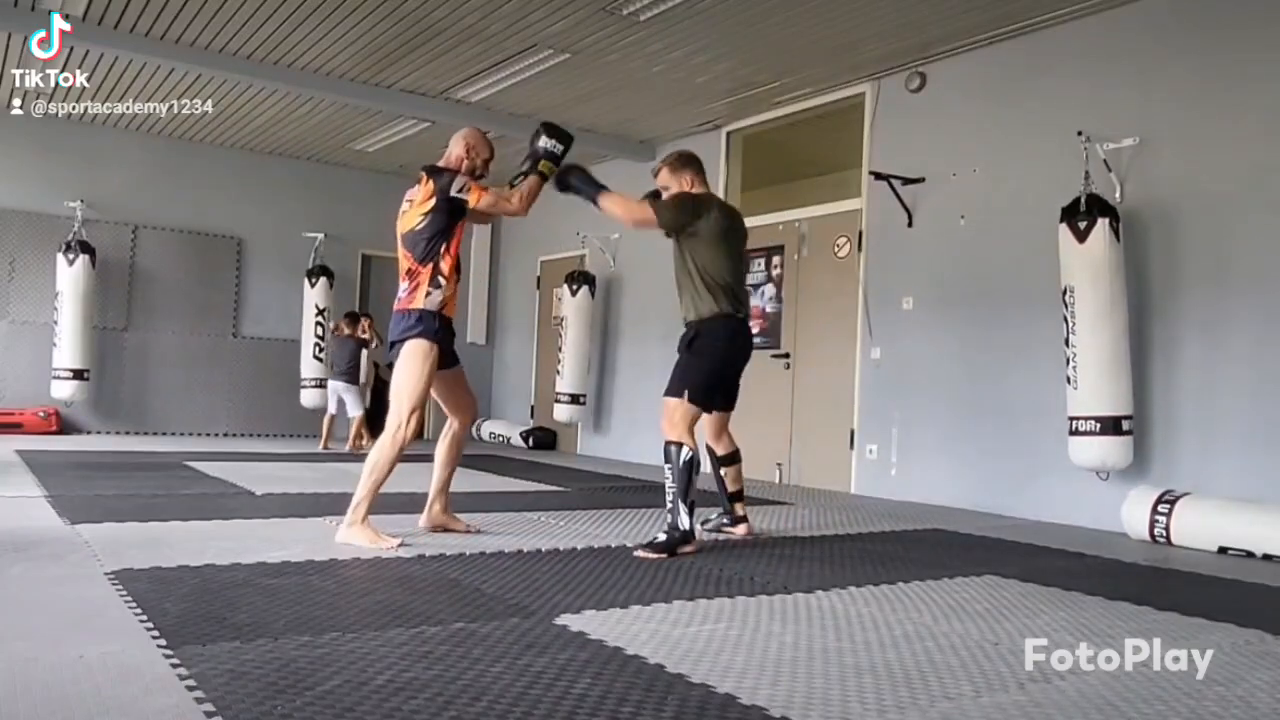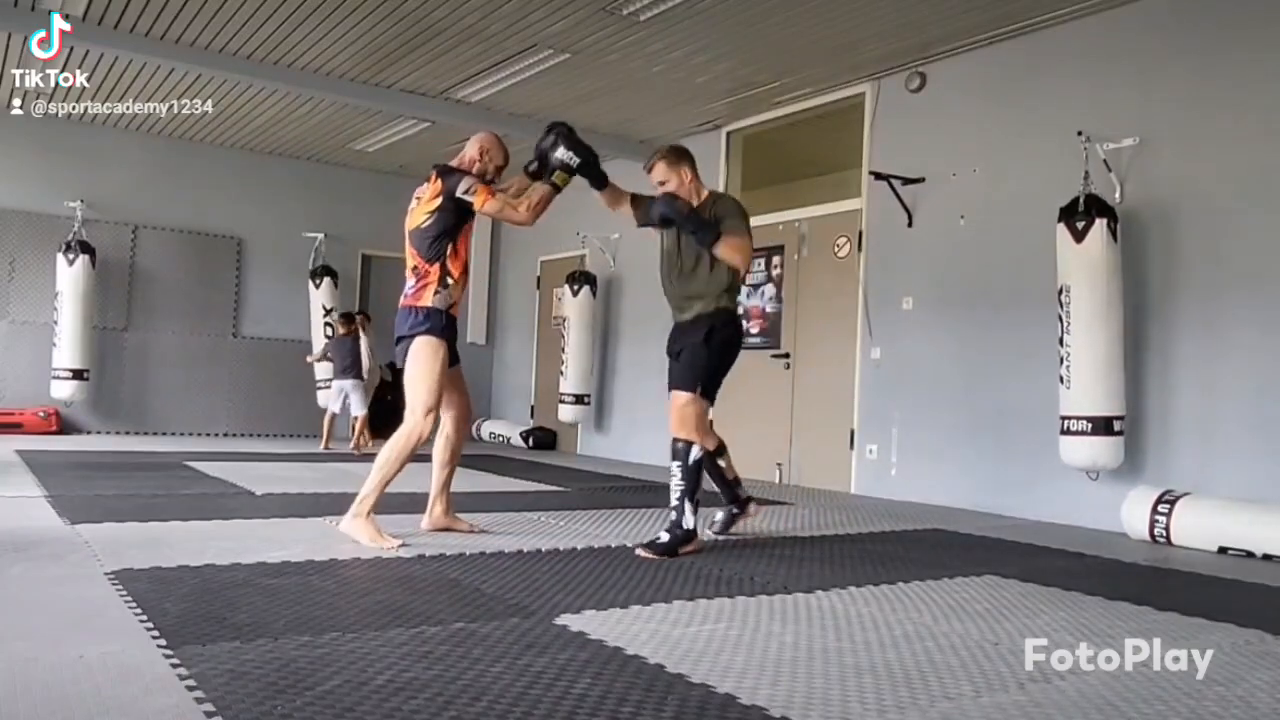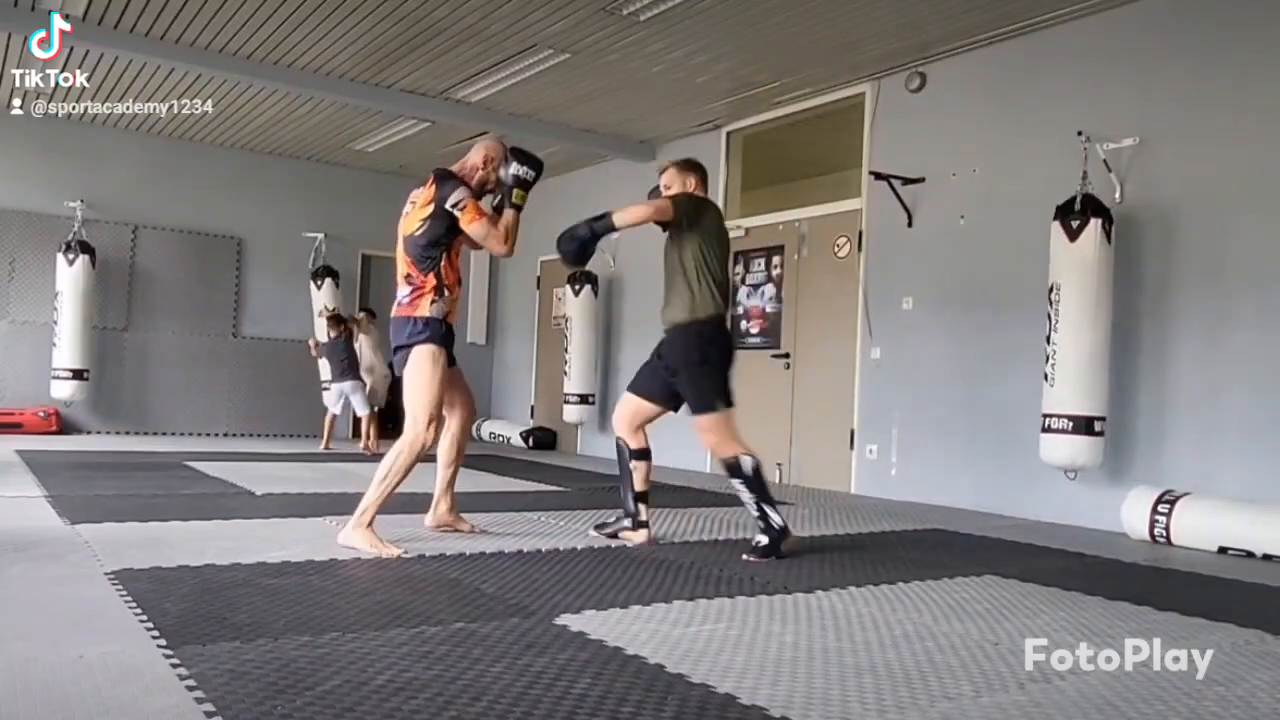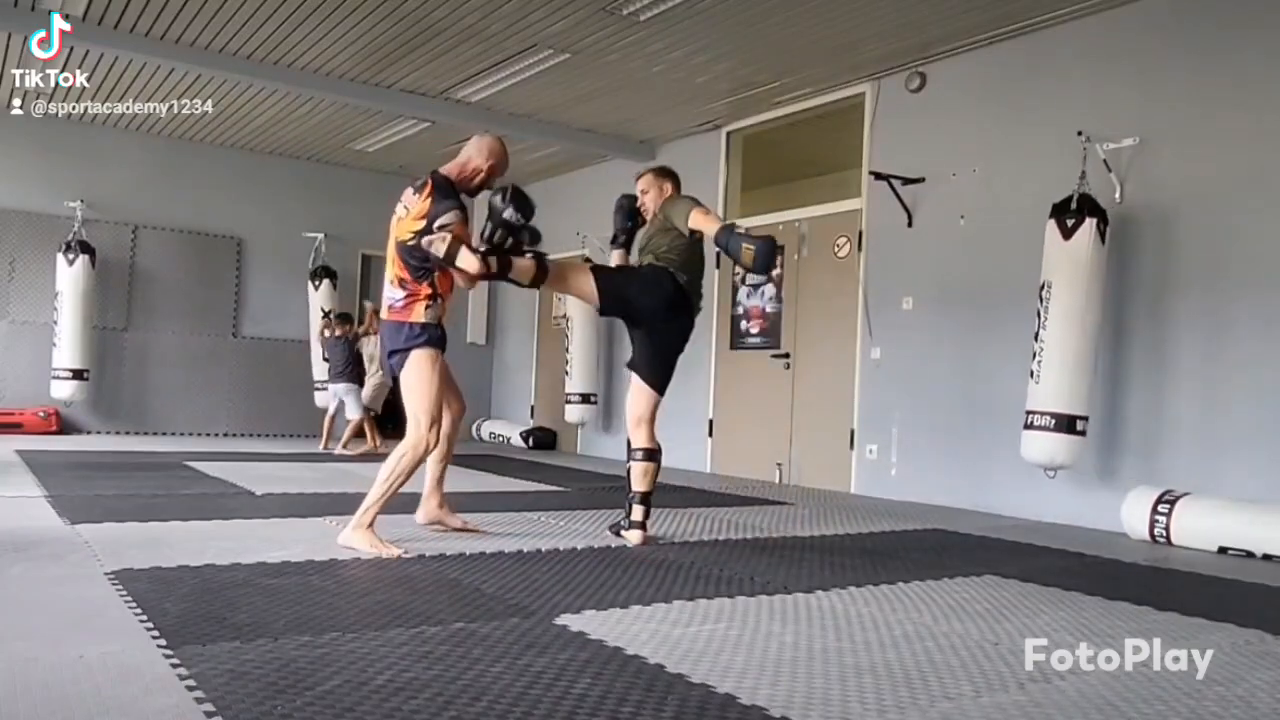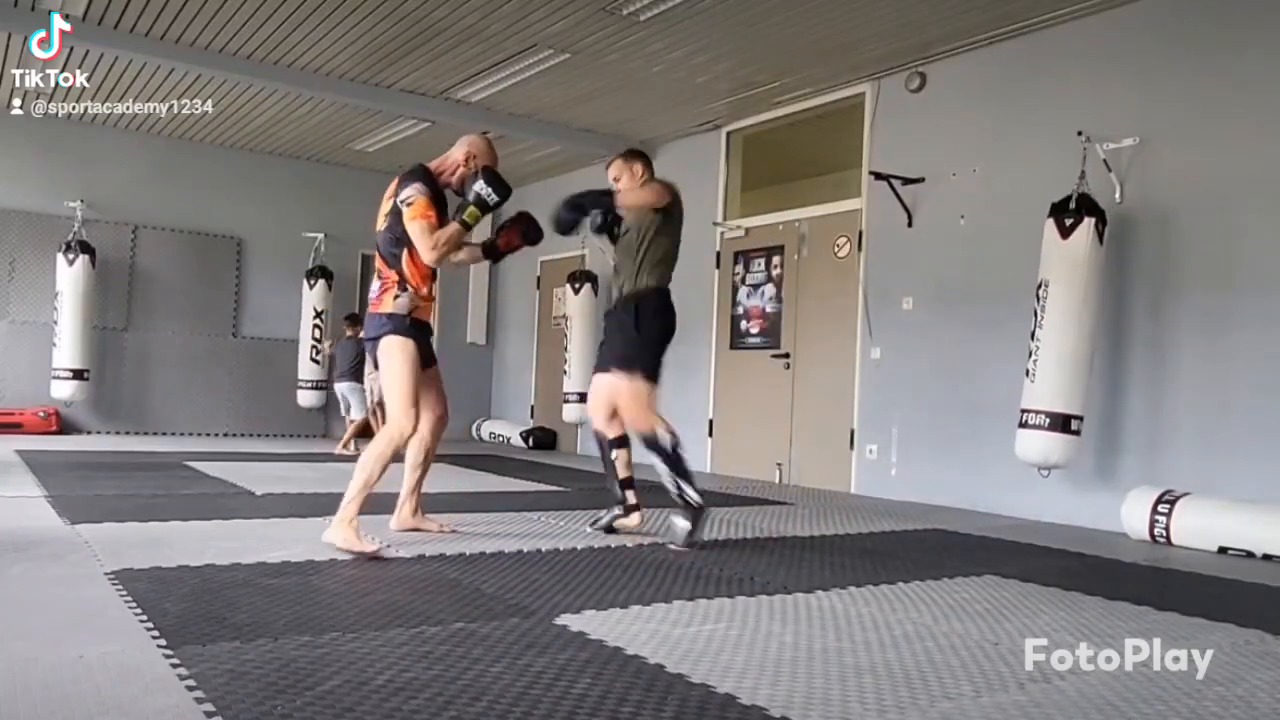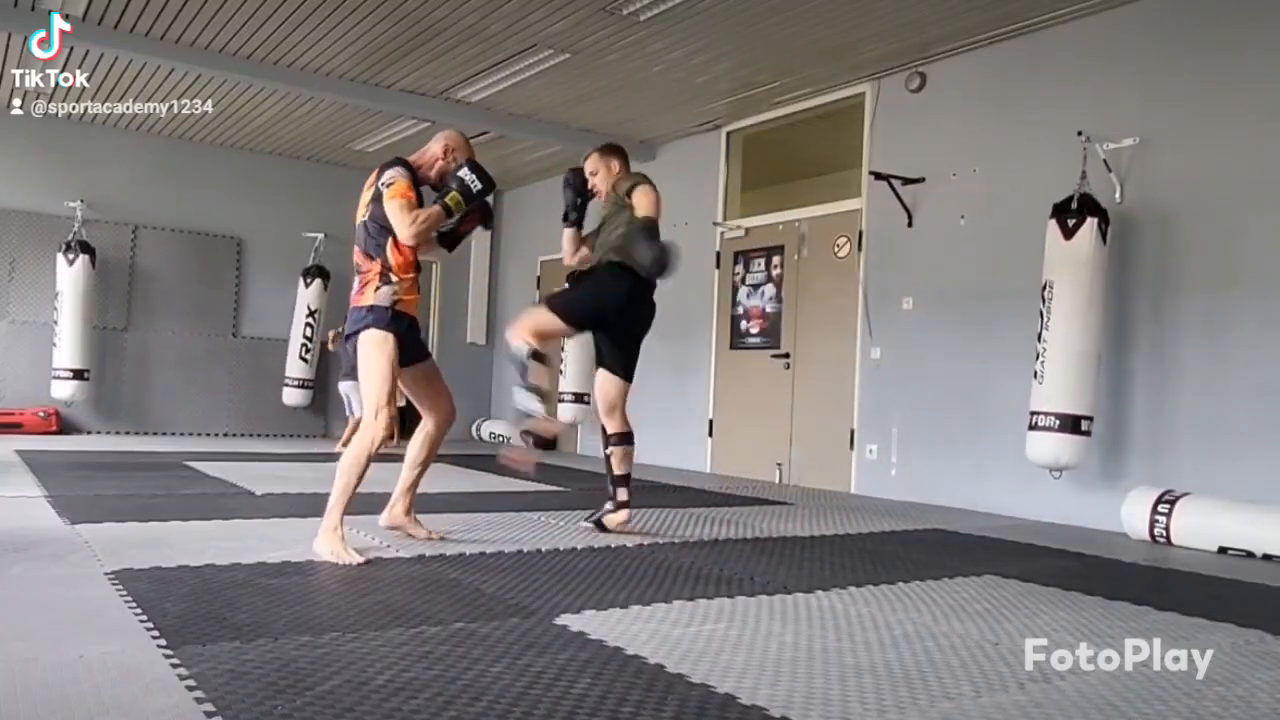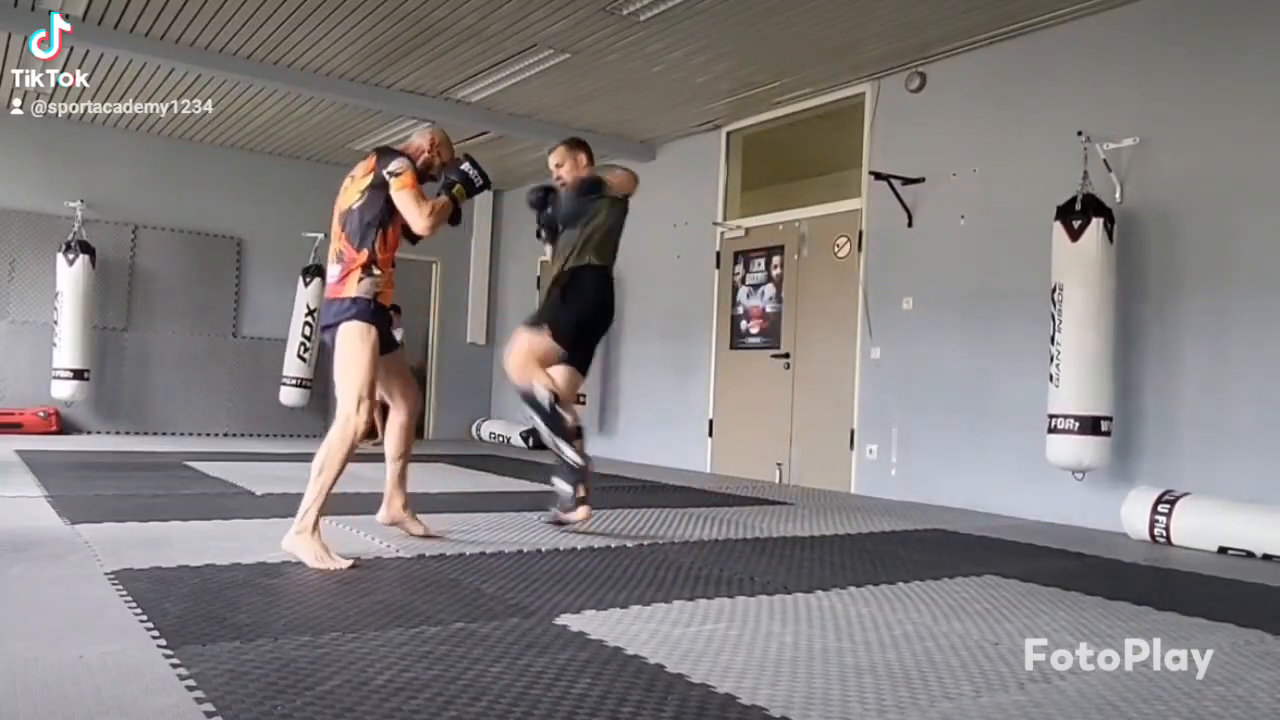
dt=0.3s
person 1, frame 1
left shoulder: (428, 189)
right shoulder: (448, 183)
left elbow: (485, 211)
right elbow: (516, 205)
left wrist: (528, 171)
right wrist: (546, 163)
left hip: (427, 319)
right hip: (419, 319)
left knee: (463, 413)
right knee: (403, 422)
left ankle: (436, 509)
right ankle: (354, 521)
person 1, frame 2
left shoulder: (439, 188)
right shoulder: (456, 183)
left elbow: (504, 197)
right elbow: (523, 214)
left wrist: (538, 167)
right wrist: (559, 175)
left hip: (432, 317)
right hip: (425, 317)
left knee: (458, 414)
right knee: (420, 421)
left ankle: (438, 510)
right ankle: (358, 513)
person 1, frame 3
left shoulder: (430, 190)
right shoulder: (452, 191)
left elbow: (466, 240)
right elbow: (502, 246)
left wrist: (503, 200)
right wrist: (517, 193)
left hip: (418, 322)
right hip: (421, 324)
left knee: (462, 411)
right knee: (421, 433)
left ankle: (442, 508)
right ankle: (359, 525)
person 1, frame 4
left shoulder: (424, 189)
right shoulder: (446, 205)
right elbow: (467, 276)
left wrist: (492, 247)
right wrist: (496, 243)
left hip: (404, 322)
right hip: (414, 326)
left knee: (453, 408)
right knee: (424, 436)
left ankle: (433, 503)
right ankle: (359, 525)
person 1, frame 5
left shoulder: (431, 192)
right shoulder: (415, 186)
left elbow: (448, 253)
right elbow: (430, 252)
left wrist: (496, 247)
right wrist: (474, 208)
left hip: (414, 321)
right hip: (395, 319)
left knee: (436, 414)
right knee: (403, 422)
left ankle: (408, 510)
right ankle: (343, 523)
person 1, frame 6
left shoulder: (407, 185)
right shoulder: (396, 175)
right elbow: (409, 232)
left wrist: (456, 231)
right wrist: (454, 198)
left hip: (401, 317)
right hip: (378, 313)
left knee: (441, 412)
right knee: (378, 423)
left ankle: (400, 508)
right ankle: (330, 531)
person 1, frame 7
left shoulder: (373, 172)
right shoulder: (394, 163)
right elbow: (424, 221)
left wrist: (428, 214)
right wrist: (457, 191)
left hip: (362, 305)
right hip: (355, 305)
left knee: (407, 401)
right knee: (354, 418)
left ankle: (395, 504)
right ankle: (303, 529)
person 2, frame 1
left shoulder: (697, 207)
right shoulder: (727, 219)
left elbow: (635, 213)
left wrist: (583, 183)
right wrist: (661, 204)
left hip: (712, 334)
right hip: (731, 335)
left knee: (673, 423)
right knee: (714, 429)
left ankle: (679, 530)
right ankle: (736, 516)
person 2, frame 2
left shoulder: (725, 208)
right shoulder: (667, 207)
left elbow: (741, 258)
right elbow: (618, 202)
left wrist: (693, 224)
right wrist: (592, 172)
left hip: (714, 328)
right hip: (686, 329)
left knee: (680, 419)
right knee: (693, 424)
left ankle: (682, 528)
right ankle: (738, 500)
person 2, frame 3
left shoulder: (695, 205)
right shoulder: (700, 228)
left elbow: (649, 210)
right elbow: (680, 271)
left wrist: (595, 226)
right wrist: (659, 210)
left hip: (699, 336)
right hip: (678, 341)
left knee: (718, 440)
right knee: (625, 422)
left ankle: (771, 526)
right ankle: (634, 520)
person 2, frame 4
left shoulder: (678, 207)
right shoulder: (656, 233)
left elbow: (702, 220)
right elbow: (620, 278)
left wrist: (730, 237)
right wrist: (622, 235)
left hip: (654, 287)
right hip: (676, 315)
left knee: (558, 273)
right knee: (640, 423)
left ankle: (496, 262)
right ankle: (636, 520)
person 2, frame 5
left shoulder: (663, 193)
right shoulder: (634, 218)
left elbow: (649, 197)
left wrist: (593, 198)
right wrist: (609, 231)
left hip: (644, 311)
right hip: (624, 315)
left knee: (635, 409)
right knee: (601, 412)
left ankle: (690, 507)
right ankle: (627, 504)
person 2, frame 6
left shoulder: (631, 183)
right shoulder: (609, 219)
left elbow: (648, 197)
right elbow: (572, 258)
left wrist: (648, 231)
right wrist: (573, 212)
left hip: (614, 286)
right hip: (634, 305)
left knee: (522, 329)
right knee: (610, 407)
left ankle: (538, 427)
right ankle: (620, 501)
person 2, frame 7
left shoulder: (602, 178)
right shoulder: (567, 211)
left elbow: (628, 181)
right elbow: (562, 254)
left wrist: (595, 185)
right wrist: (546, 225)
left hip: (583, 288)
right hip: (568, 294)
left knee: (519, 358)
right knee: (558, 401)
left ankle: (566, 462)
right ankle: (578, 495)
